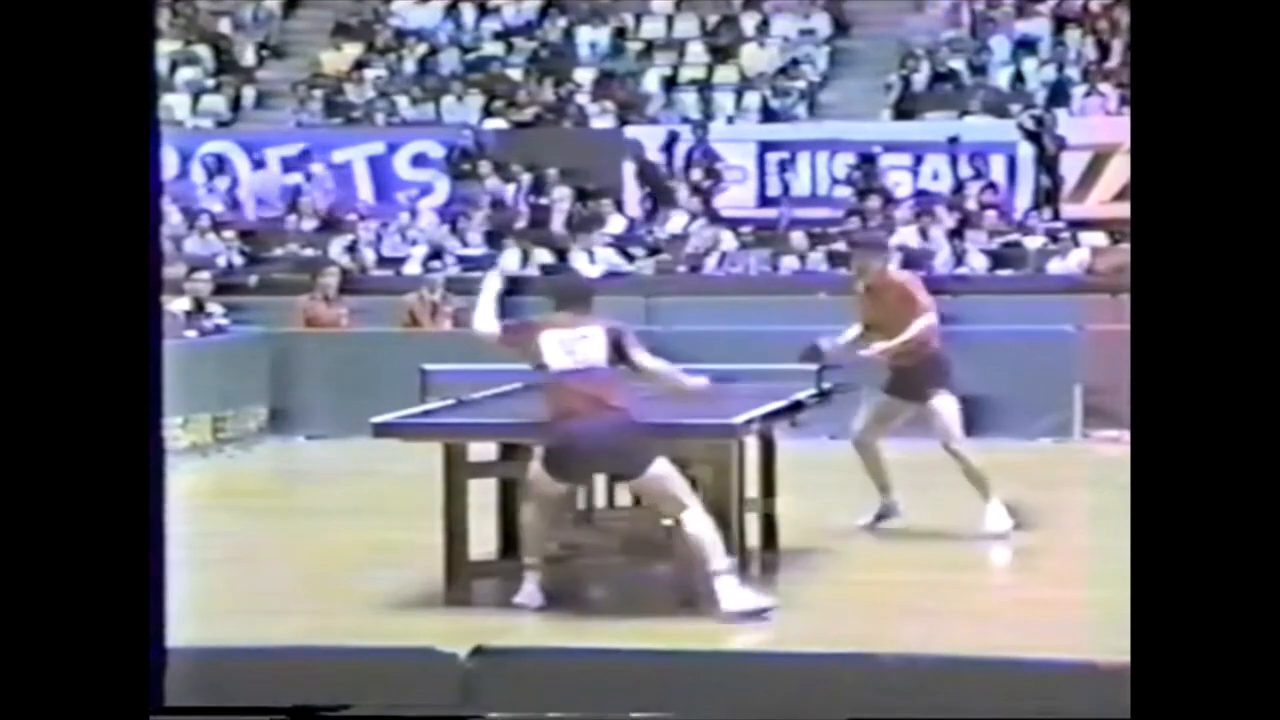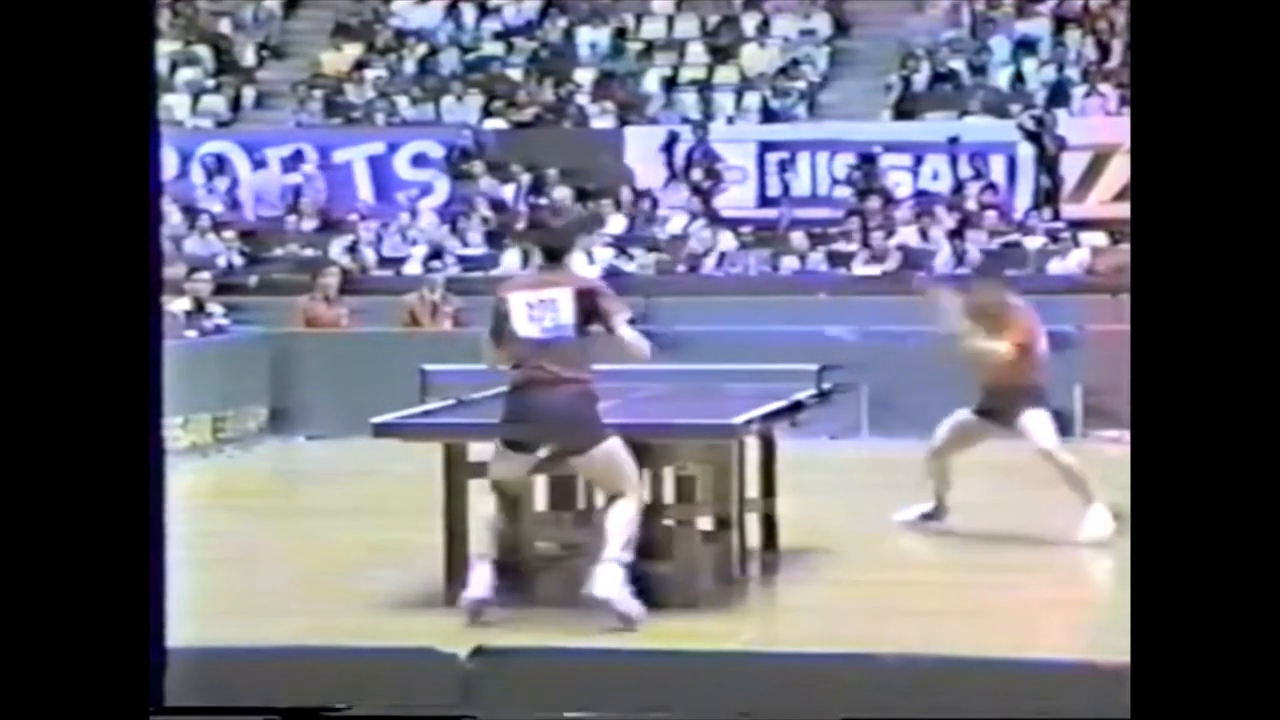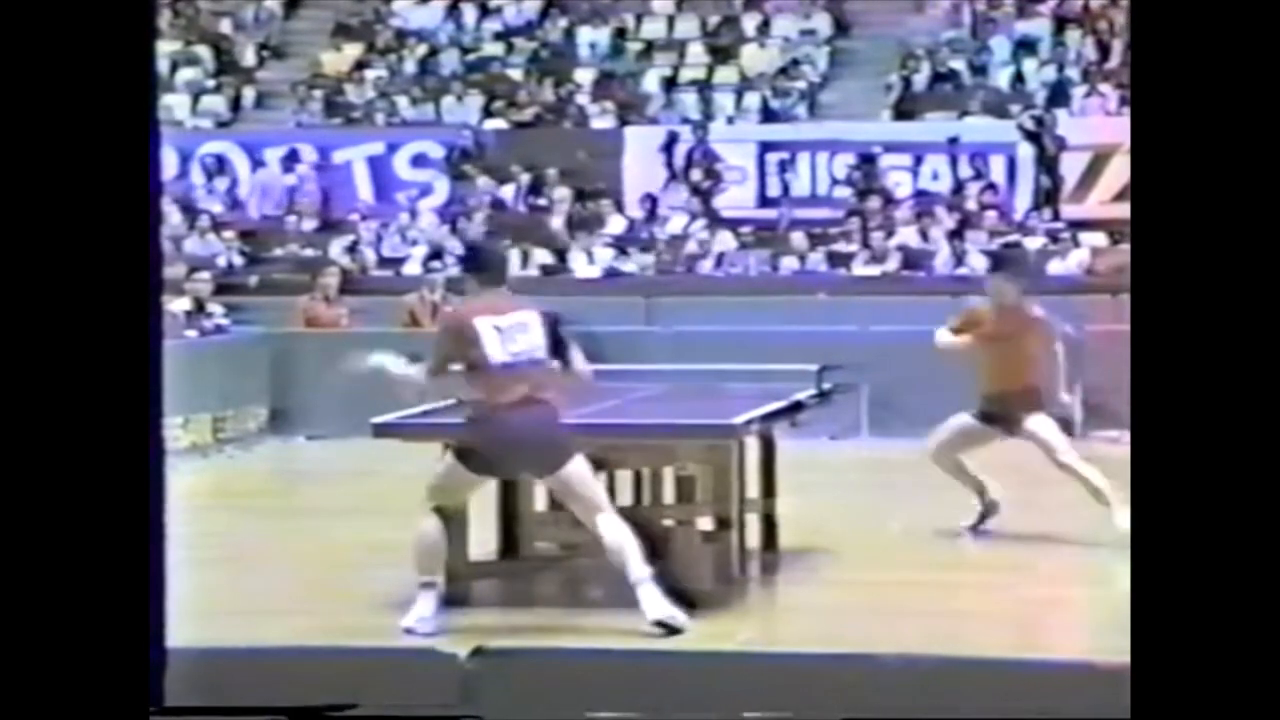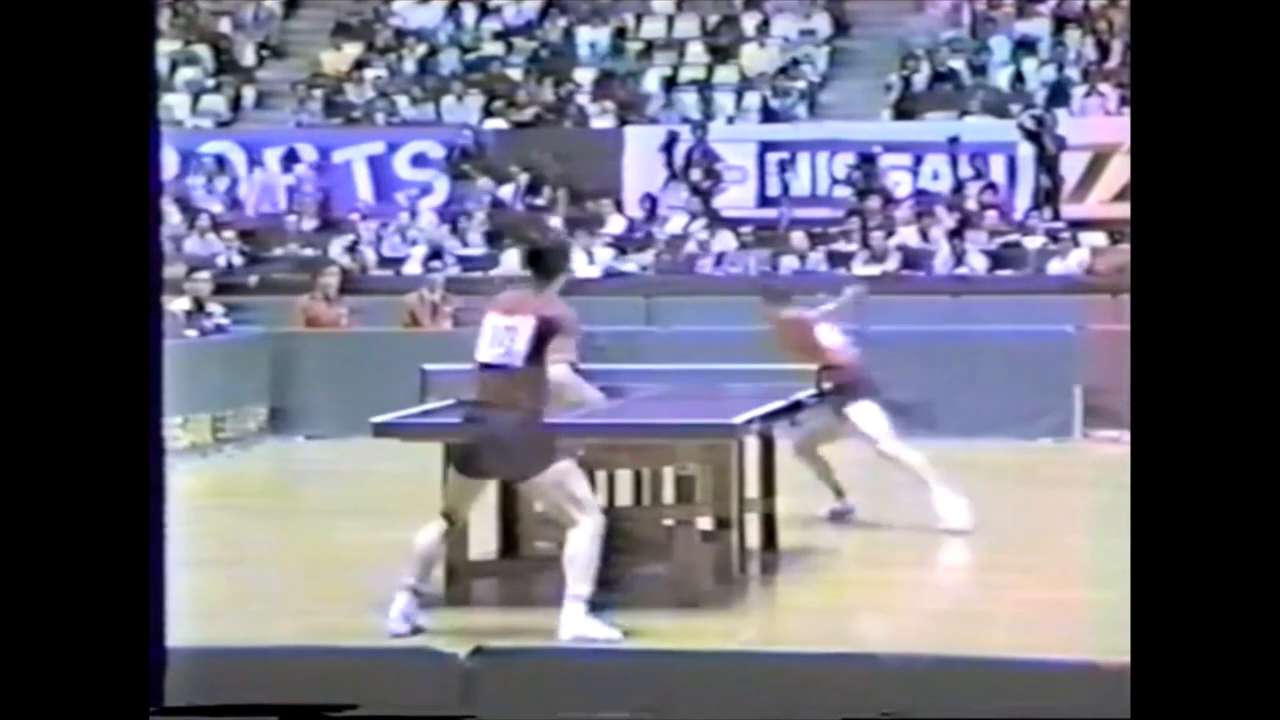
dt=0.4s
person 1, frame 1
left shoulder: (537, 331)
right shoulder: (609, 331)
left elbow: (484, 327)
right elbow: (649, 365)
left wrist: (489, 286)
right wrist: (695, 383)
left hip: (566, 439)
right hip: (619, 433)
left knee: (537, 493)
right knee: (688, 507)
left ankle: (531, 585)
right ankle: (727, 586)
person 1, frame 2
left shoulder: (509, 291)
right shoulder: (589, 287)
left elbow: (496, 357)
right elbow: (629, 341)
right wrist: (644, 348)
left hip: (524, 408)
right hip: (575, 405)
left knee: (500, 491)
right knee: (629, 493)
left ankle: (481, 579)
right ankle: (609, 575)
person 1, frame 3
left shoulder: (458, 315)
right shoulder: (540, 314)
left elbow: (429, 376)
right elbow: (581, 371)
left wrist: (395, 367)
left hip: (489, 429)
right hip: (543, 429)
left knee: (437, 507)
right knee: (602, 513)
left ankle: (425, 608)
right ankle: (650, 597)
person 1, frame 4
left shoulder: (497, 306)
right shoulder: (557, 314)
left hip: (476, 429)
right hip: (523, 432)
left knee: (447, 518)
right knee: (587, 517)
left ankle: (404, 606)
right ankle: (576, 615)
person 2, frame 1
left shoulder: (904, 283)
right shoulder: (863, 290)
left elbow: (930, 320)
left wrist: (891, 345)
right wrist: (839, 341)
left hip: (929, 370)
right hip: (902, 373)
left knee: (953, 445)
right knee: (861, 437)
left ankle: (993, 505)
right ankle: (888, 503)
person 2, frame 2
left shoulder: (1017, 314)
right shoulder: (979, 309)
left elbow: (1001, 354)
left wrist: (969, 339)
left hip: (1025, 397)
right hip: (992, 398)
left knee: (1049, 449)
right knee: (936, 453)
left ankle: (1095, 511)
right ankle: (938, 505)
person 2, frame 3
left shoulder: (1037, 320)
right shoulder: (976, 316)
left elbow: (1054, 349)
right elbow: (940, 337)
left wrist: (1061, 389)
right wrist: (959, 341)
left hip: (1028, 403)
right hip: (993, 407)
left knee: (1064, 458)
right knee: (938, 451)
left ankle: (1119, 511)
right ankle: (986, 500)
person 2, frame 4
left shoulder: (787, 321)
left hip: (848, 386)
right hip: (839, 390)
left knee: (883, 445)
right knee: (802, 445)
left ankle: (946, 496)
right ankle: (842, 502)
